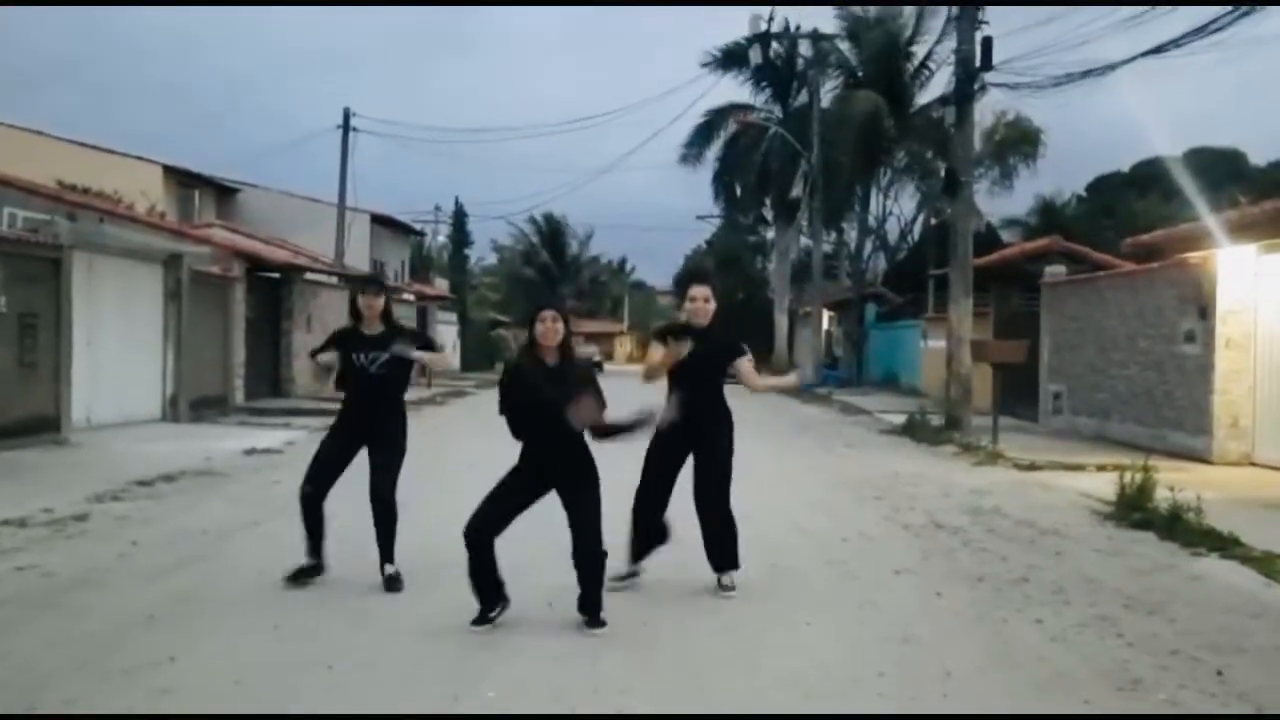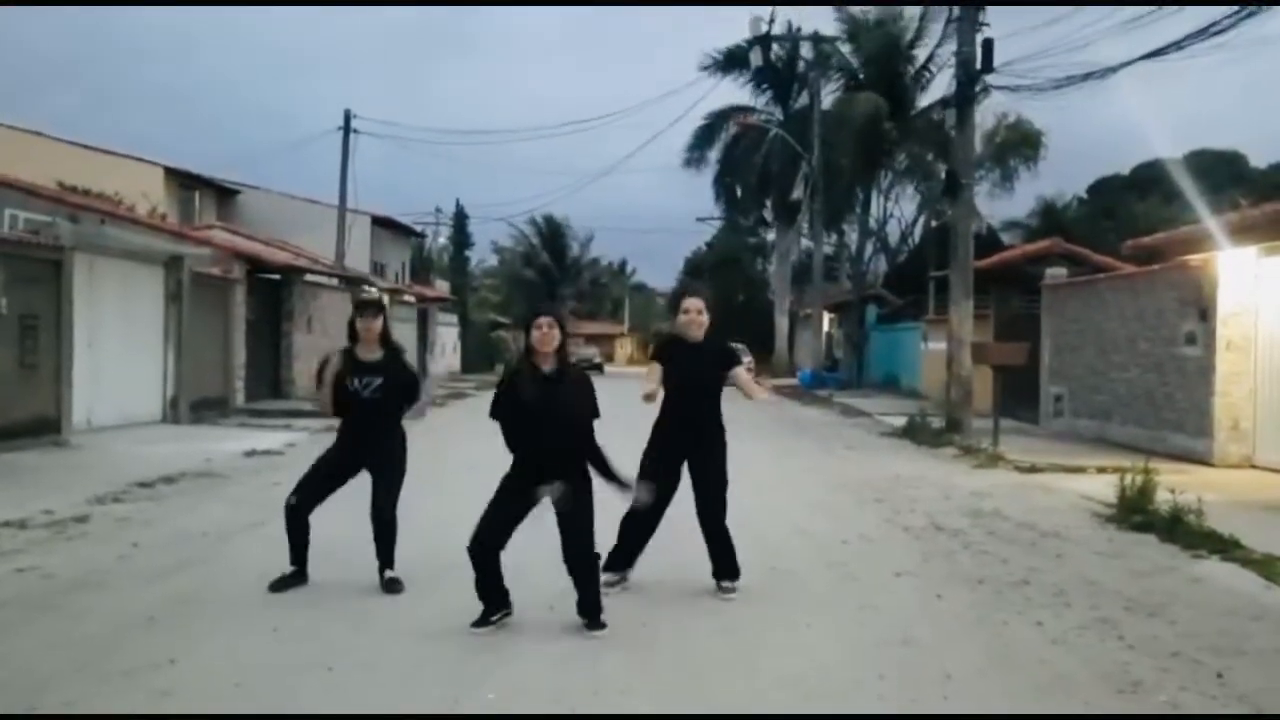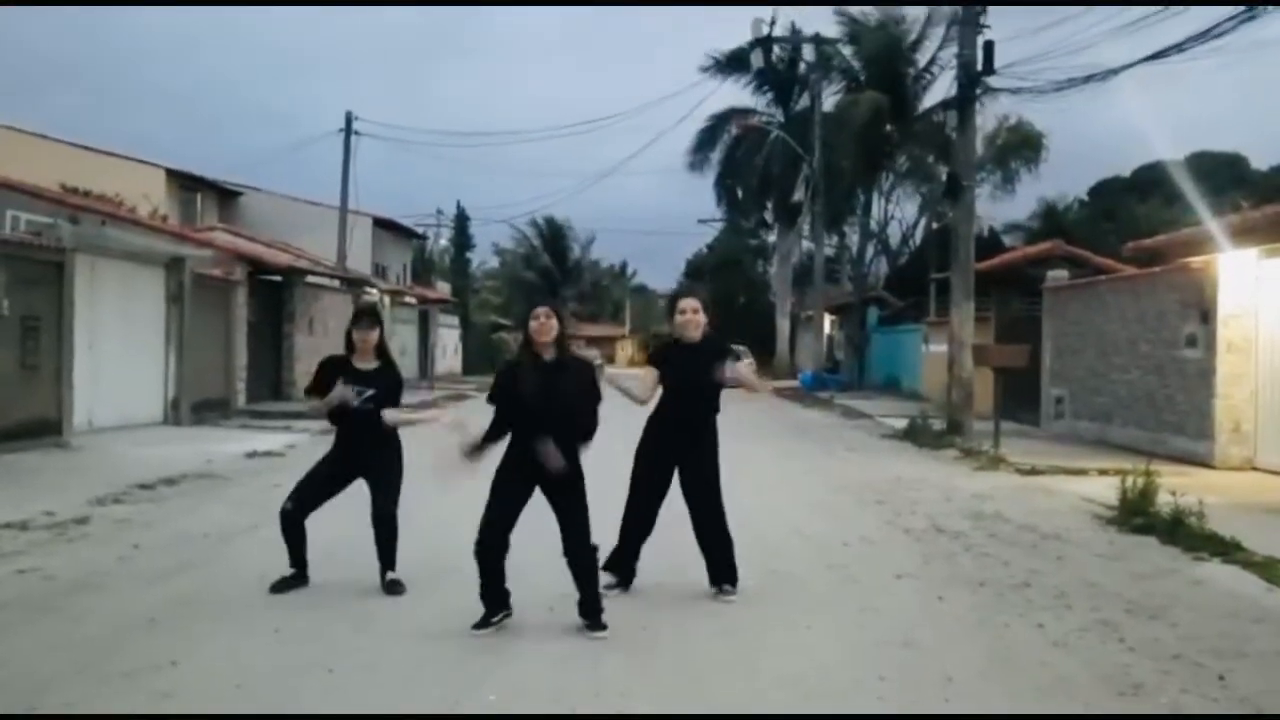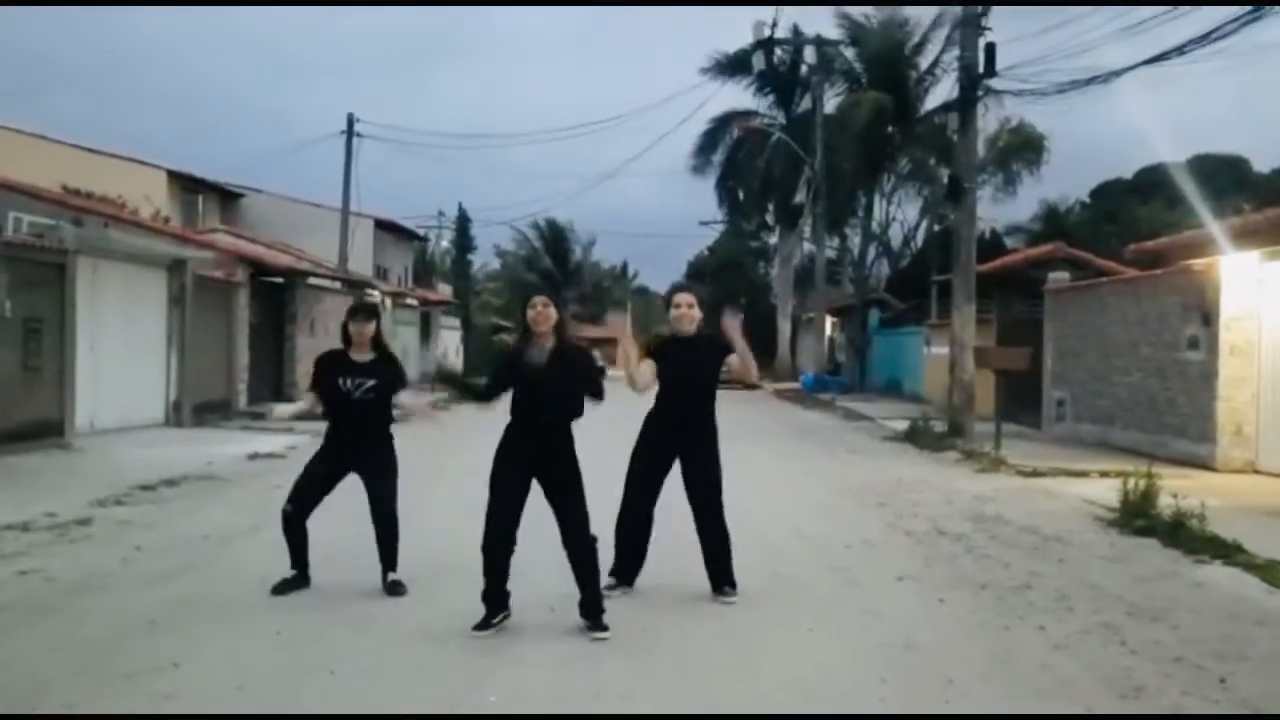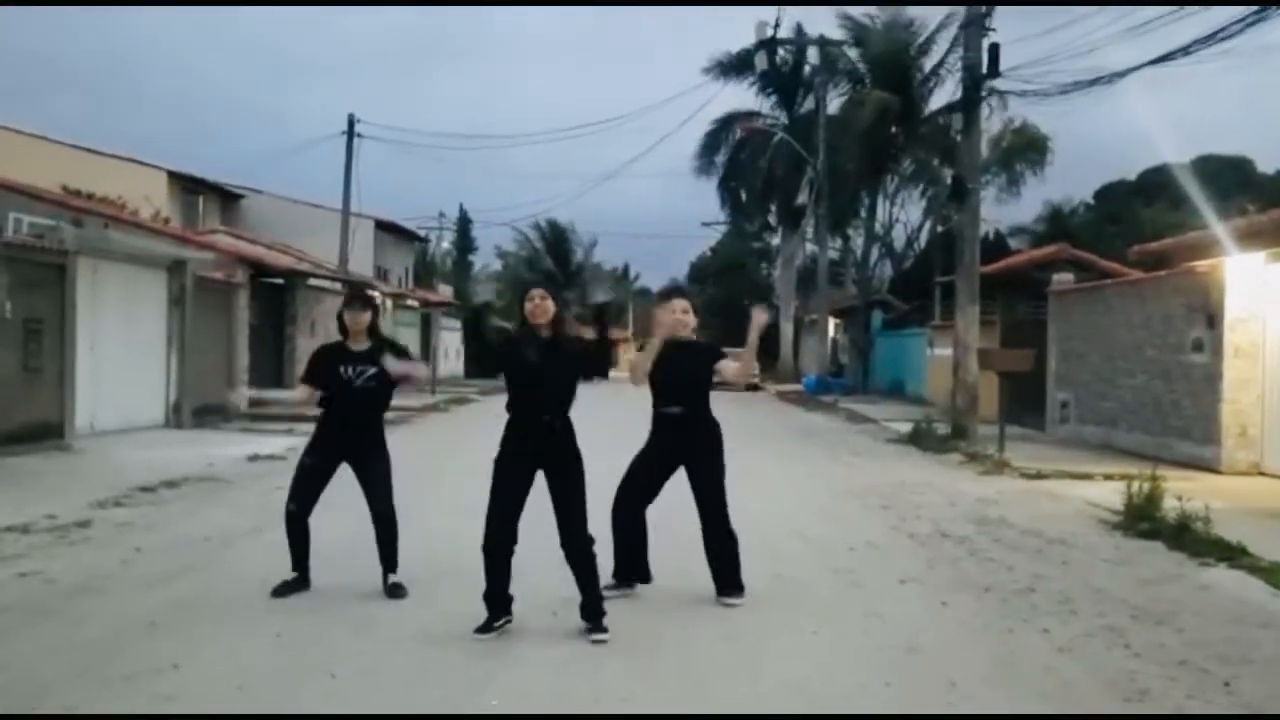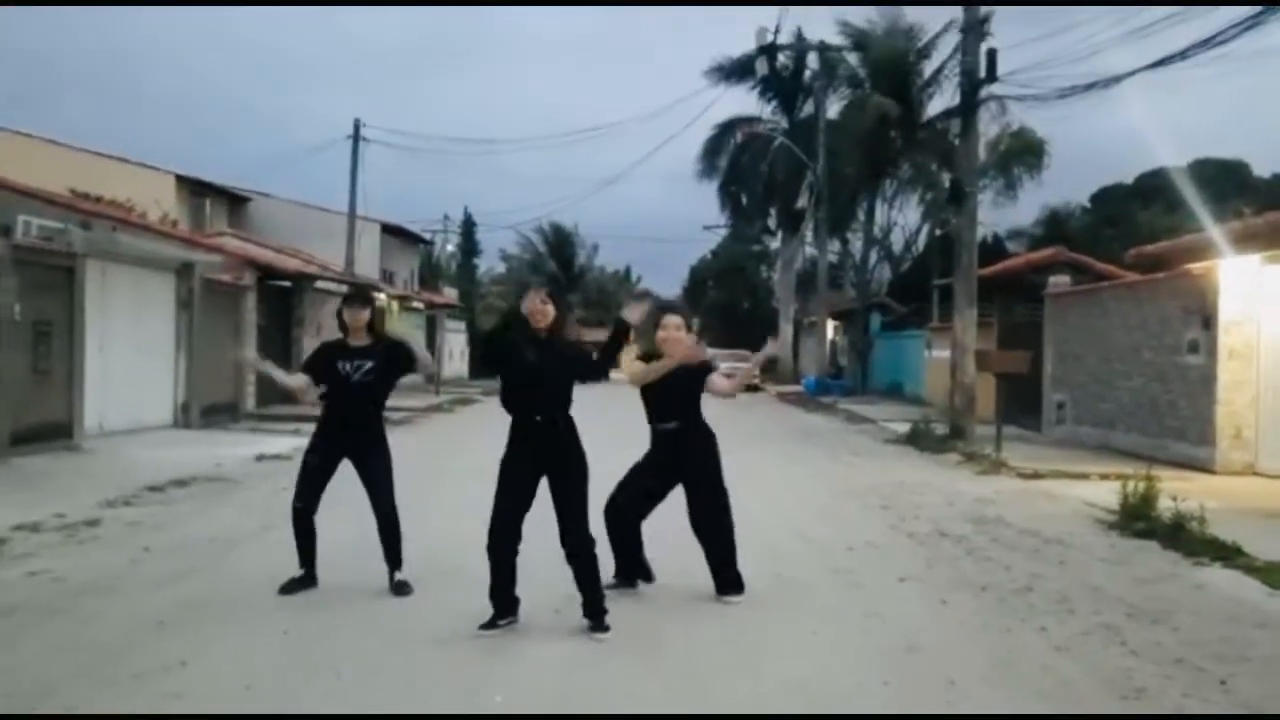
dt=0.1s
person 1, frame 1
left shoulder: (581, 373)
right shoulder: (517, 373)
left elbow: (599, 429)
right elbow: (518, 426)
left wrist: (642, 421)
right wrist: (565, 418)
left hip: (576, 468)
right hip: (533, 465)
left knee: (590, 548)
right knee: (478, 532)
left ankle: (591, 608)
right ankle: (493, 600)
person 1, frame 2
left shoulder: (579, 380)
right shoulder: (514, 380)
left elbow: (586, 439)
right elbow: (512, 438)
left wrist: (618, 480)
right wrist: (542, 480)
left hip: (572, 476)
right hip: (526, 473)
left knee: (580, 551)
right knee: (482, 544)
left ankle: (591, 610)
right ankle: (496, 604)
person 1, frame 3
left shoulder: (579, 369)
right shoulder: (513, 372)
left elbow: (588, 424)
right elbow: (500, 424)
left wrist: (562, 449)
right wrist: (475, 448)
left hip: (563, 467)
right hip: (518, 463)
left knee: (579, 545)
right knee: (490, 541)
left ankle: (591, 612)
right ankle: (497, 605)
person 1, frame 4
left shoulder: (576, 356)
right shoulder: (514, 356)
left elbow: (596, 392)
right elbow: (486, 394)
left wrist: (549, 361)
right wrist: (451, 378)
left hip: (557, 447)
right hip: (516, 447)
left knee: (579, 535)
right knee: (497, 534)
left ankle: (592, 611)
right ankle: (496, 606)
person 1, frame 5
left shoulder: (573, 346)
right shoulder: (514, 345)
left hip: (560, 440)
right hip: (519, 441)
left knee: (575, 534)
right knee: (498, 531)
left ankle: (594, 614)
right ankle: (498, 609)
person 1, frame 6
left shoulder: (570, 349)
right shoulder: (513, 346)
left elbow: (598, 369)
right elbow: (489, 353)
left wrist: (623, 326)
right wrist: (517, 315)
left hip: (563, 441)
right hip: (524, 441)
left knee: (576, 534)
right knee: (502, 533)
left ankle: (595, 611)
right ankle: (504, 608)
person 2, frame 1
left shoulder: (726, 342)
right shoulder: (668, 335)
left elbow: (752, 381)
right elbow: (649, 373)
left wrist: (788, 381)
right wrist: (669, 358)
left hip: (714, 425)
right hip: (675, 423)
left knee: (713, 498)
right knee: (650, 492)
left ankle: (725, 567)
right ankle: (636, 561)
person 2, frame 2
left shoulder: (721, 352)
right shoulder: (665, 349)
left elbow: (750, 388)
right elbow: (651, 389)
left wrist: (764, 398)
right wrist: (648, 393)
left hip: (708, 437)
right hip: (668, 434)
left knee: (712, 507)
right knee: (646, 503)
left ankle: (726, 575)
right ankle: (620, 566)
person 2, frame 3
left shoulder: (719, 350)
right shoulder: (663, 353)
left elbow: (753, 383)
right elbow: (644, 394)
left wrist: (737, 375)
right wrist: (621, 386)
left hip: (701, 438)
right hip: (660, 435)
left knee: (708, 509)
right knee: (640, 505)
left ankle: (724, 579)
right ankle: (622, 573)
person 2, frame 4
left shoulder: (714, 345)
right shoulder: (659, 347)
left elbow: (750, 376)
right elbow: (640, 385)
left wrist: (736, 339)
right wrist: (626, 346)
left hip: (699, 432)
right hip: (658, 429)
left knee: (708, 506)
right knee: (635, 502)
left ankle: (723, 581)
right ankle: (624, 575)
person 2, frame 5
left shoulder: (706, 352)
right shoulder: (656, 349)
left elbow: (740, 376)
right elbow: (638, 375)
left wrist: (754, 334)
right wrist: (659, 336)
left hip: (703, 437)
right hip: (664, 436)
left knee: (713, 509)
right knee: (627, 503)
left ankle: (729, 584)
right ankle: (626, 576)
person 2, frame 6
left shoulder: (699, 366)
right shoulder: (645, 362)
left elbow: (727, 389)
right elbow: (635, 377)
left wrist: (758, 360)
right wrist: (677, 359)
left hip: (698, 447)
right hip: (662, 450)
left knee: (710, 517)
right knee: (619, 509)
left ankle: (729, 583)
right ankle: (629, 574)
person 3, frame 1
left shoulder: (401, 337)
right shoulder: (343, 338)
left elbow: (440, 360)
right elbow: (316, 363)
left wrist: (416, 355)
right wrist: (324, 361)
left hip: (388, 424)
right hip: (350, 419)
left knee: (382, 494)
right knee: (311, 490)
left ankle: (388, 565)
right ankle: (314, 559)
person 3, frame 2
left shoulder: (396, 364)
right shoulder: (337, 360)
left elbow: (409, 405)
right elbow: (328, 407)
right wrist: (330, 372)
left hip: (386, 447)
right hip: (348, 444)
left knee: (383, 510)
right knee: (296, 504)
left ankle: (387, 571)
right ankle: (298, 568)
person 3, frame 3
left shoulder: (389, 374)
right shoulder: (332, 367)
left elbow: (387, 415)
right elbow: (318, 407)
left wrist: (431, 416)
right wrist: (332, 398)
left hip: (383, 454)
right hip: (345, 451)
left knee: (384, 513)
right knee: (292, 509)
left ankle: (389, 573)
right ankle: (298, 570)
person 3, frame 4
left shoulder: (387, 363)
right shoulder: (329, 362)
left elbow: (401, 397)
right elbow: (314, 402)
right wrist: (290, 410)
left hip: (376, 449)
right hip: (335, 447)
left knee: (385, 512)
right knee: (293, 510)
left ankle: (390, 573)
right ankle: (299, 573)
person 3, frame 5
left shoulder: (388, 350)
right shoulder: (327, 355)
left elbow: (422, 373)
right elbow: (305, 393)
left wrist: (403, 368)
left hip: (370, 441)
right hip: (328, 438)
left knee: (383, 509)
right knee: (296, 507)
left ankle: (391, 575)
right ankle: (300, 574)
person 3, frame 6
left shoulder: (386, 348)
right shoulder: (328, 351)
left elbow: (426, 366)
right elbow: (301, 385)
left wrist: (409, 347)
right wrist: (264, 367)
left hip: (368, 436)
right hip: (328, 435)
left knee: (385, 506)
right knee: (302, 505)
left ankle: (396, 572)
right ankle: (307, 572)
